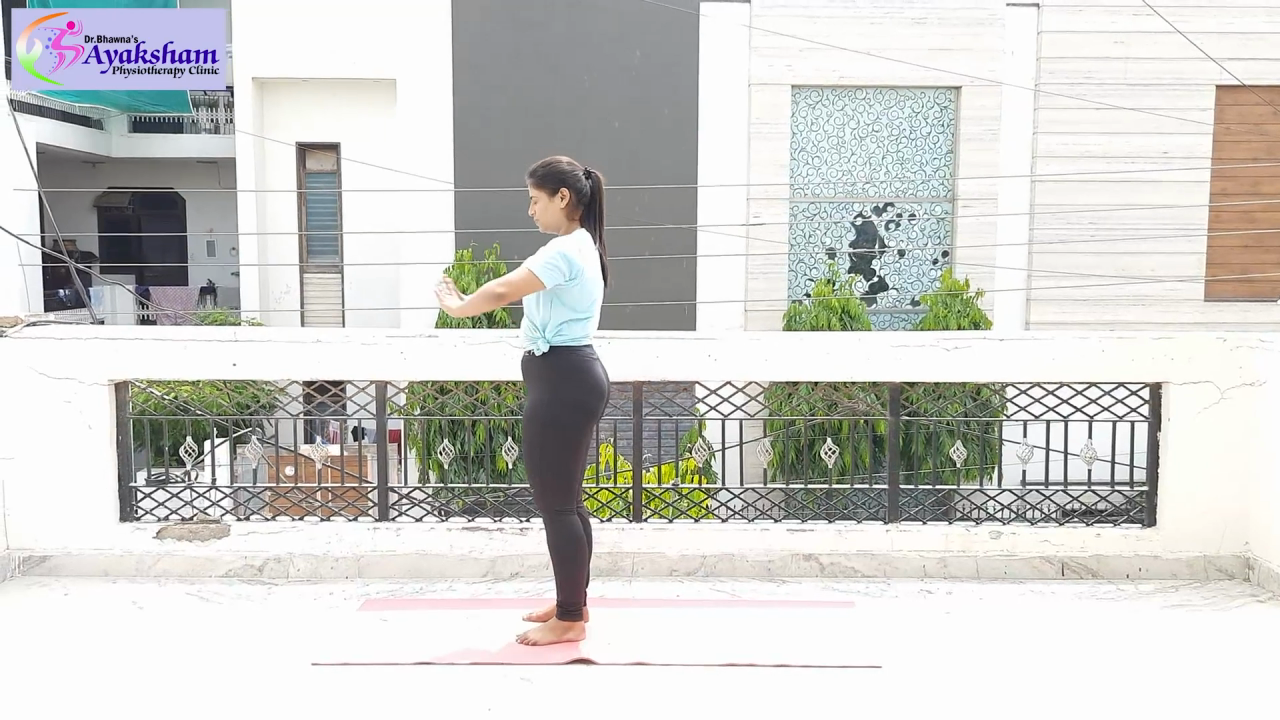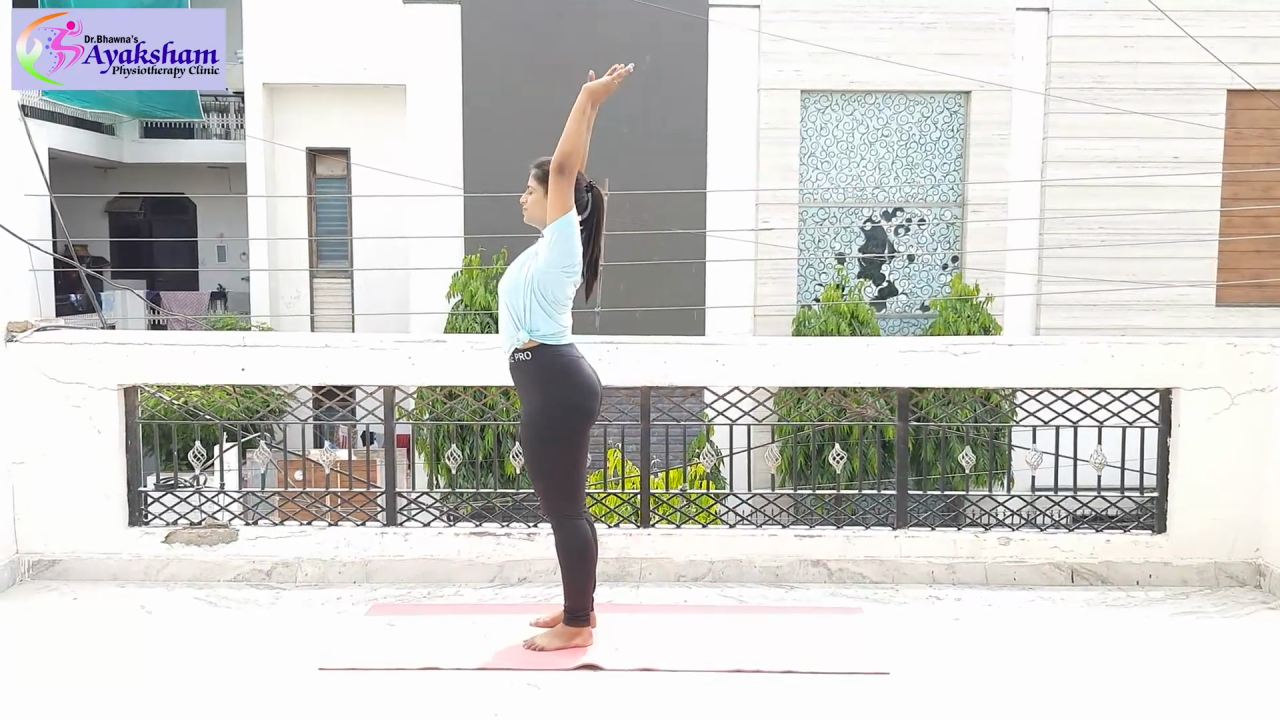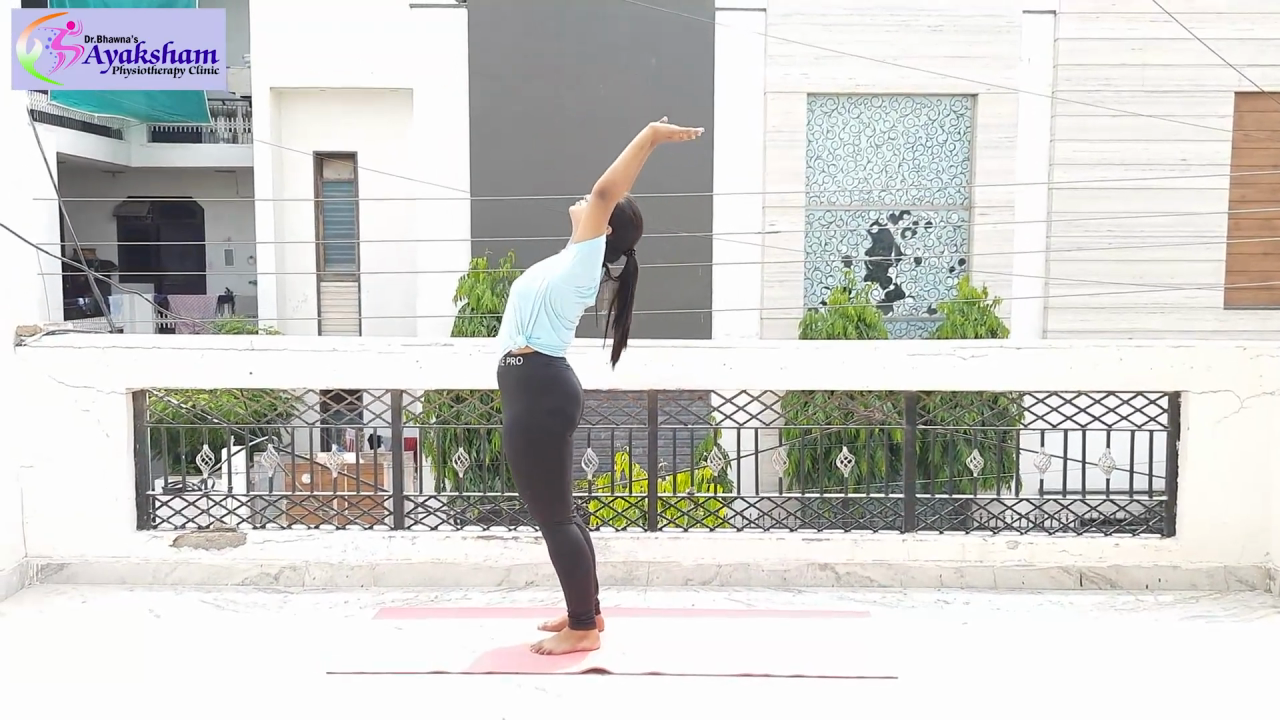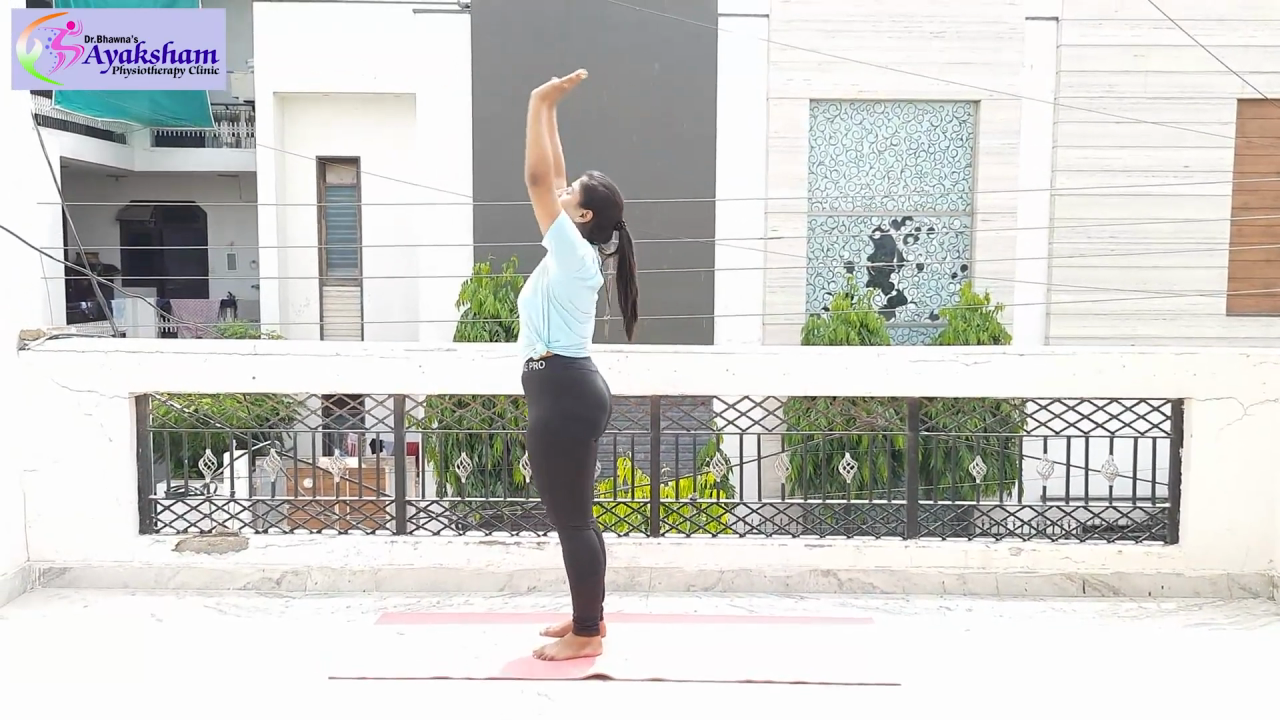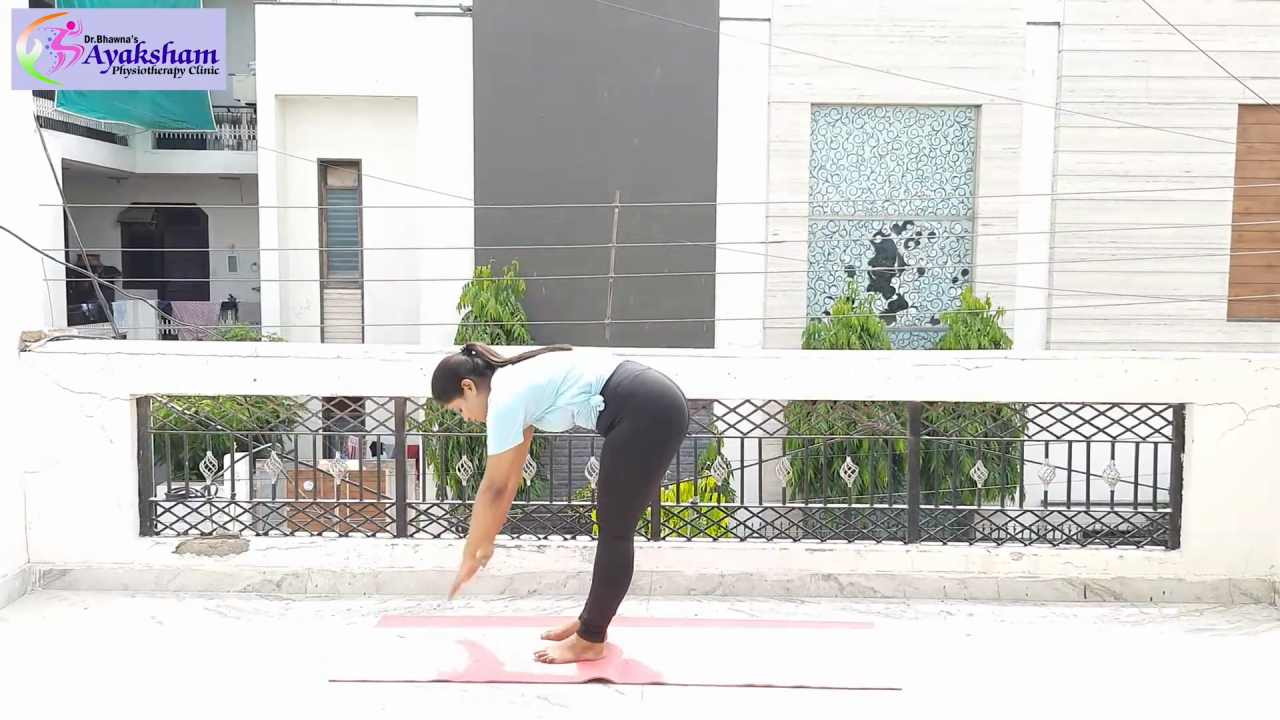
dt=1s
person 1, frame 1
left shoulder: (564, 251)
right shoulder: (578, 248)
left elbow: (502, 292)
right elbow: (520, 291)
left wrist: (458, 305)
right wrist: (474, 300)
left hip: (563, 381)
right hip: (573, 378)
left knee: (555, 502)
right knee: (564, 499)
left ankle: (569, 620)
right ankle: (573, 603)
person 1, frame 2
left shoulder: (563, 242)
right shoulder: (550, 245)
left elbow: (564, 170)
right elbow: (565, 171)
left wrist: (587, 100)
right wrist: (589, 104)
left hip: (555, 385)
right hip: (552, 383)
left knee: (563, 507)
right knee: (564, 505)
left ankle: (577, 625)
right ankle: (578, 608)
person 1, frame 3
left shoulder: (584, 262)
right shoulder: (576, 260)
left elbow: (605, 192)
right elbow: (607, 193)
left wrist: (649, 138)
right wrist: (647, 141)
left hip: (538, 391)
right hip: (535, 389)
left knee: (552, 515)
right knee: (556, 512)
left ankle: (582, 628)
right ankle: (587, 611)
person 1, frame 4
left shoulder: (575, 255)
right shoulder: (572, 255)
left elbow: (539, 181)
right elbow: (550, 177)
left wrist: (540, 105)
right wrist: (544, 111)
left hip: (567, 397)
right hip: (564, 394)
left knee: (569, 518)
right knee: (572, 516)
left ankle: (588, 636)
right ankle: (586, 619)
person 1, frame 5
left shoulder: (504, 401)
right shoulder: (513, 384)
left elbow: (494, 490)
right elbow: (509, 477)
left wrist: (470, 556)
right wrist: (487, 542)
left hip: (647, 411)
right hip: (656, 403)
left knee: (616, 527)
right knee: (614, 522)
left ankle: (590, 639)
right ankle: (591, 621)
